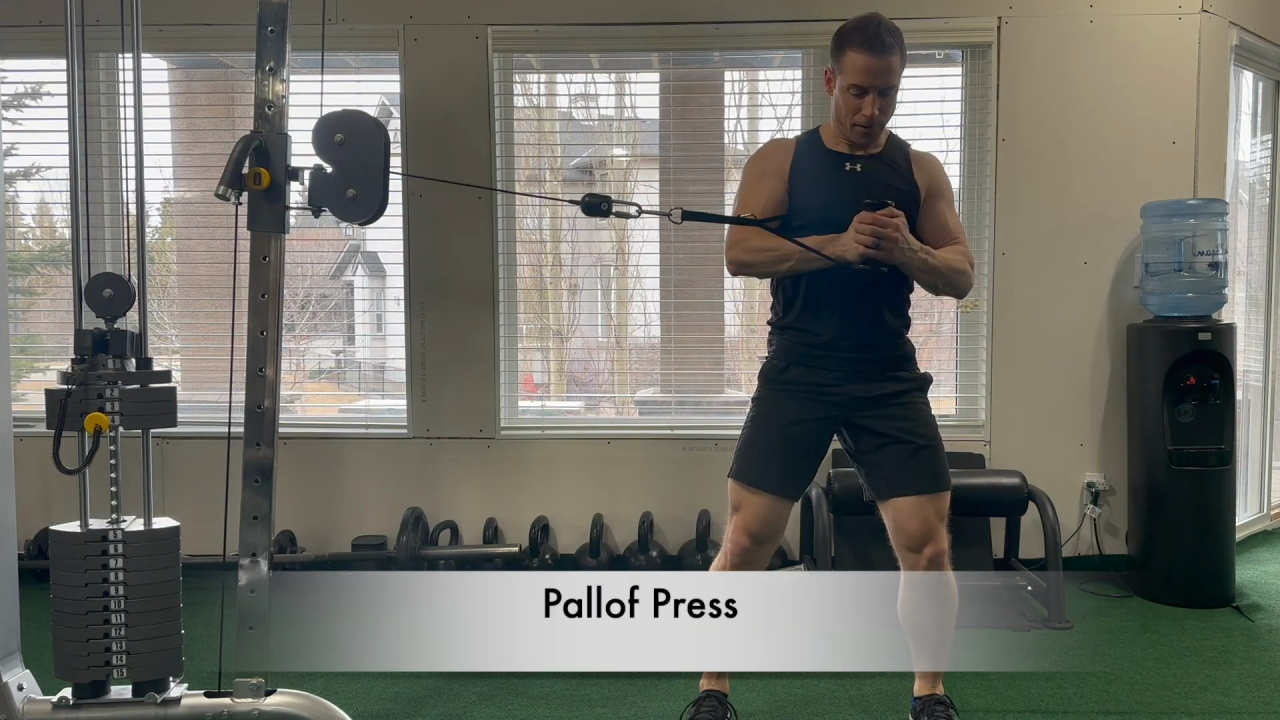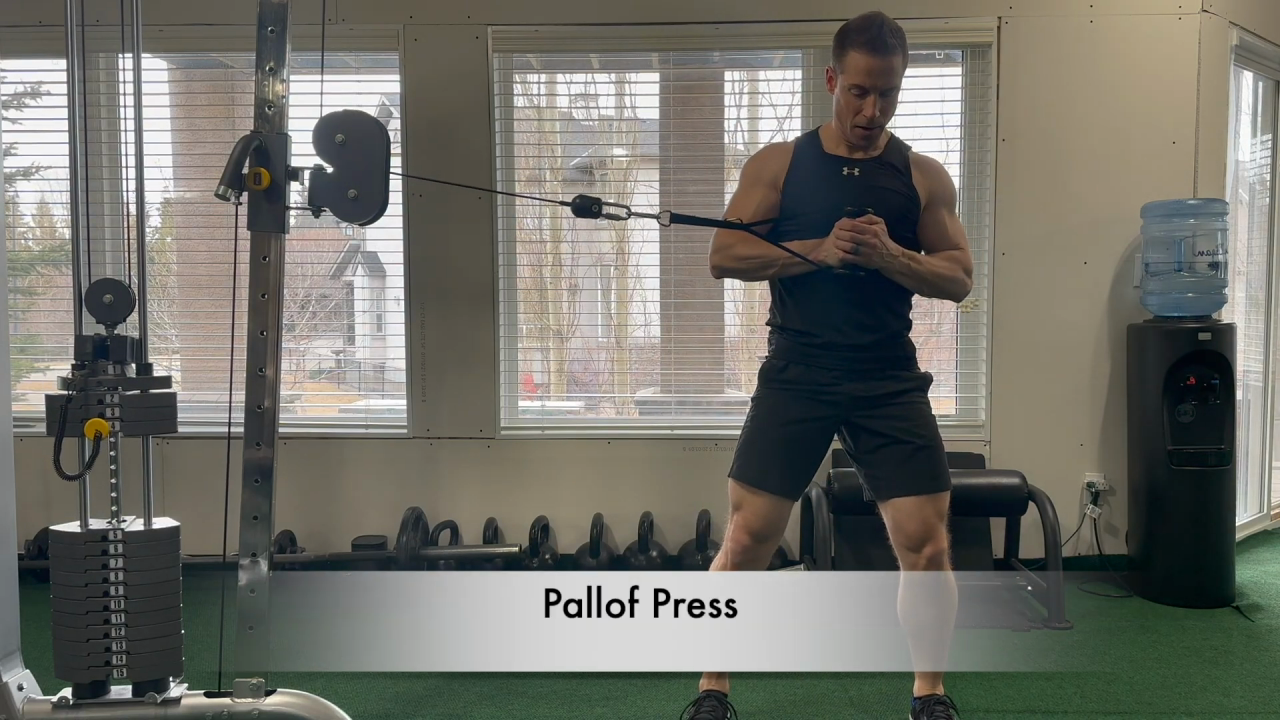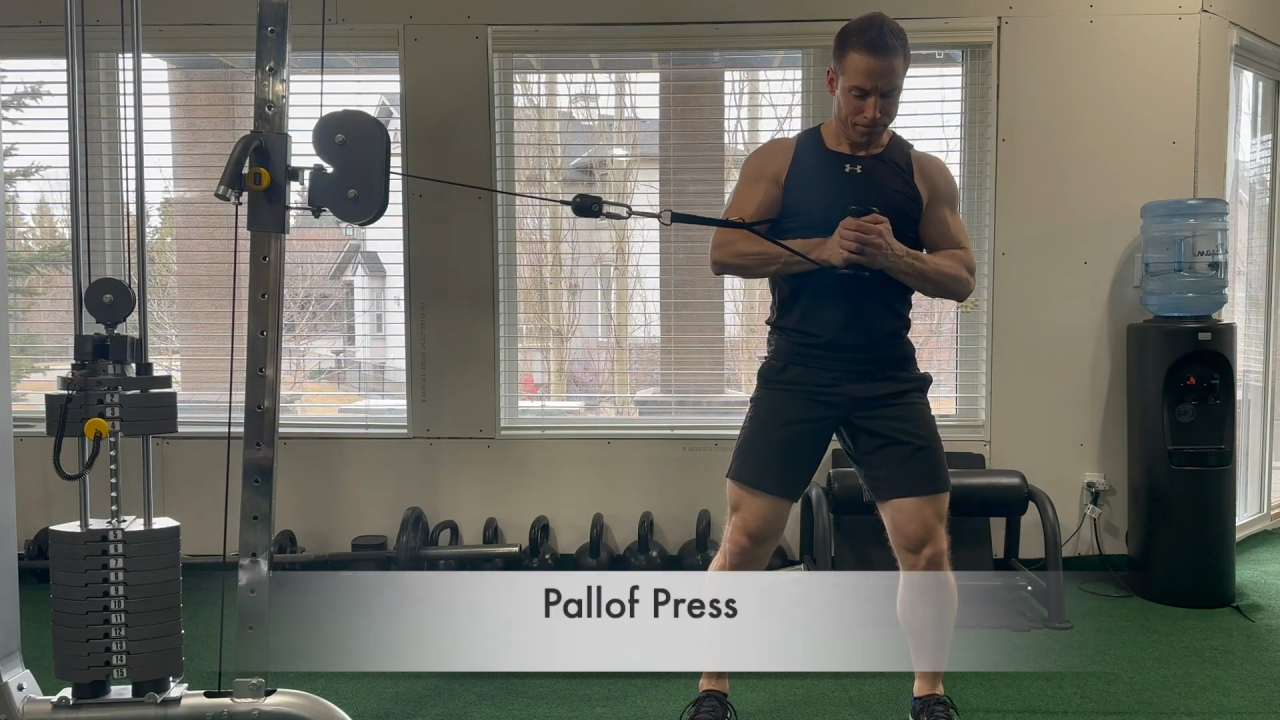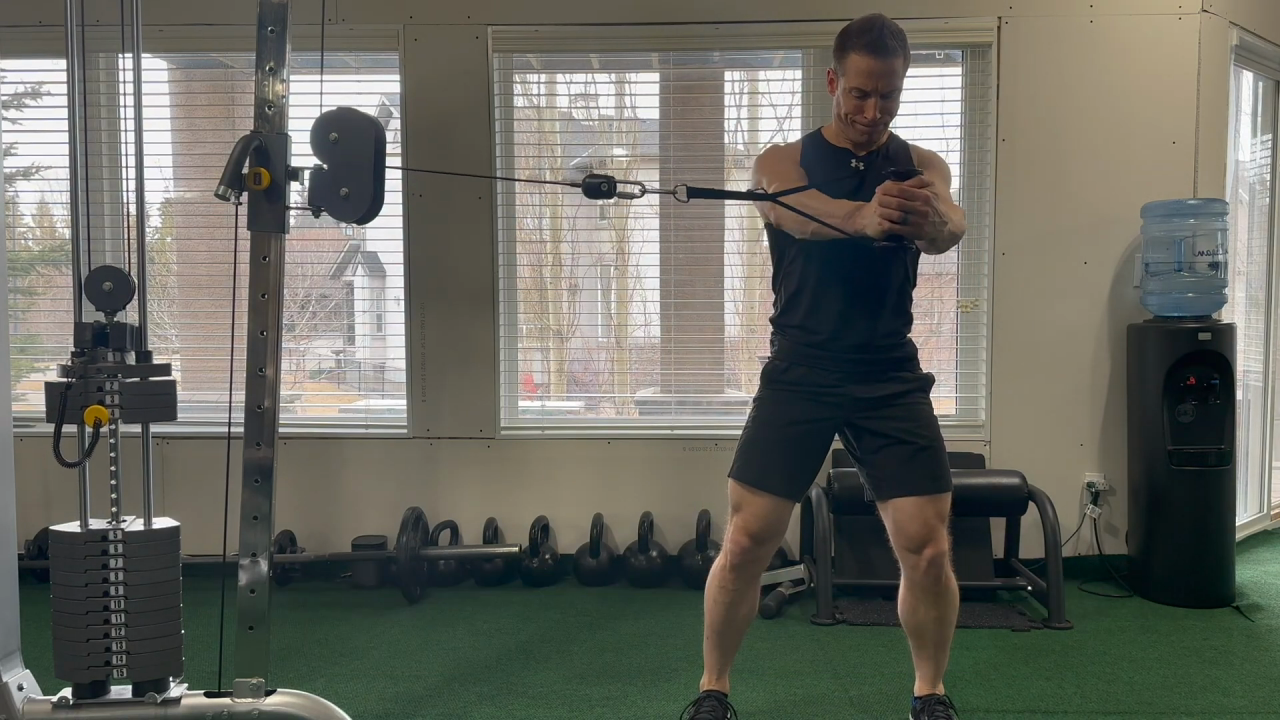
dt=0.5s
person 1, frame 1
left shoulder: (920, 170)
right shoulder: (780, 160)
left elbow: (961, 275)
right elbow: (740, 252)
left wrist: (905, 249)
right wrist: (837, 246)
left hip: (888, 379)
right hip: (796, 374)
left knee: (927, 548)
right knee: (744, 542)
person 1, frame 2
left shoulder: (923, 175)
right shoulder: (779, 164)
left elbow: (959, 278)
right elbow: (724, 256)
left wrist: (888, 254)
right wrist: (820, 249)
left hip: (889, 380)
right hip: (796, 375)
left knee: (927, 548)
right knee: (744, 543)
person 1, frame 3
left shoulder: (925, 174)
right shoulder: (779, 160)
left elbow: (961, 279)
right elbow: (725, 251)
left wrist: (893, 255)
right wrist: (824, 249)
left hip: (887, 379)
right hip: (795, 374)
left knee: (926, 549)
right knee: (742, 543)
person 1, frame 4
left shoulder: (921, 164)
right shoulder: (785, 159)
left elbow: (950, 232)
right elbow: (799, 217)
left wrist: (931, 218)
right wrist: (864, 218)
left hip: (891, 378)
right hip: (799, 374)
left knee: (928, 548)
right knee: (744, 543)
